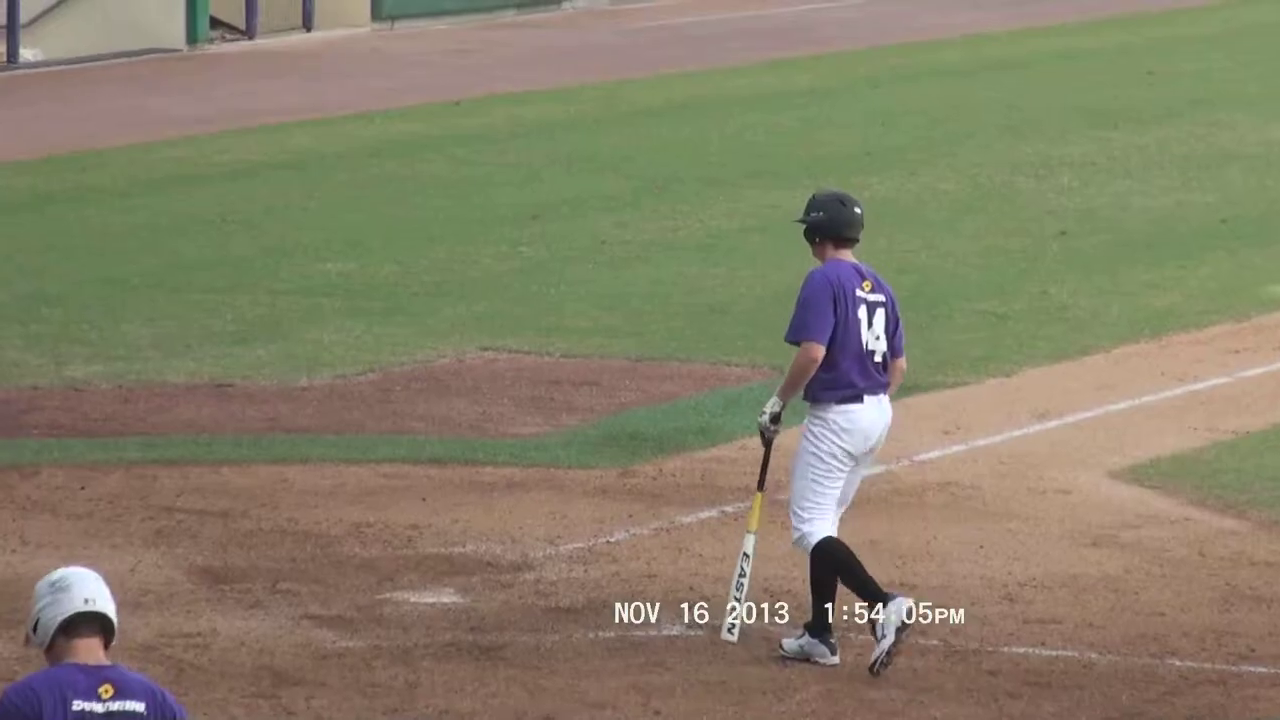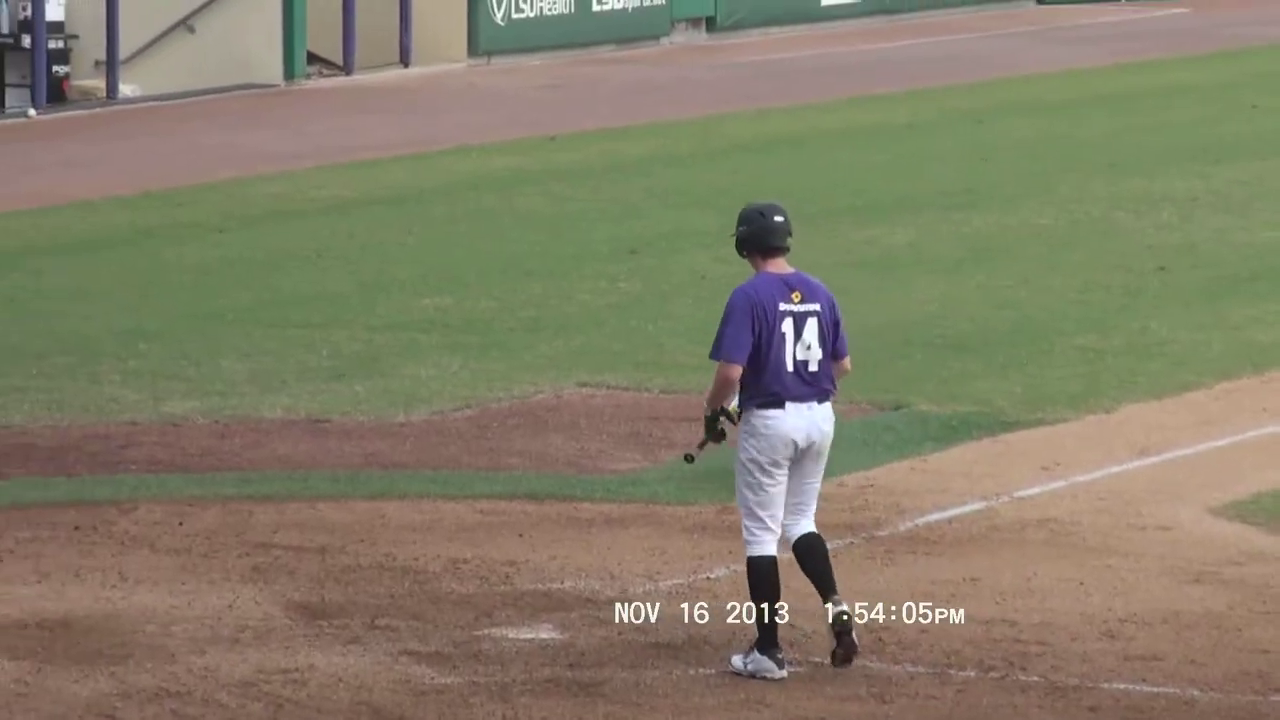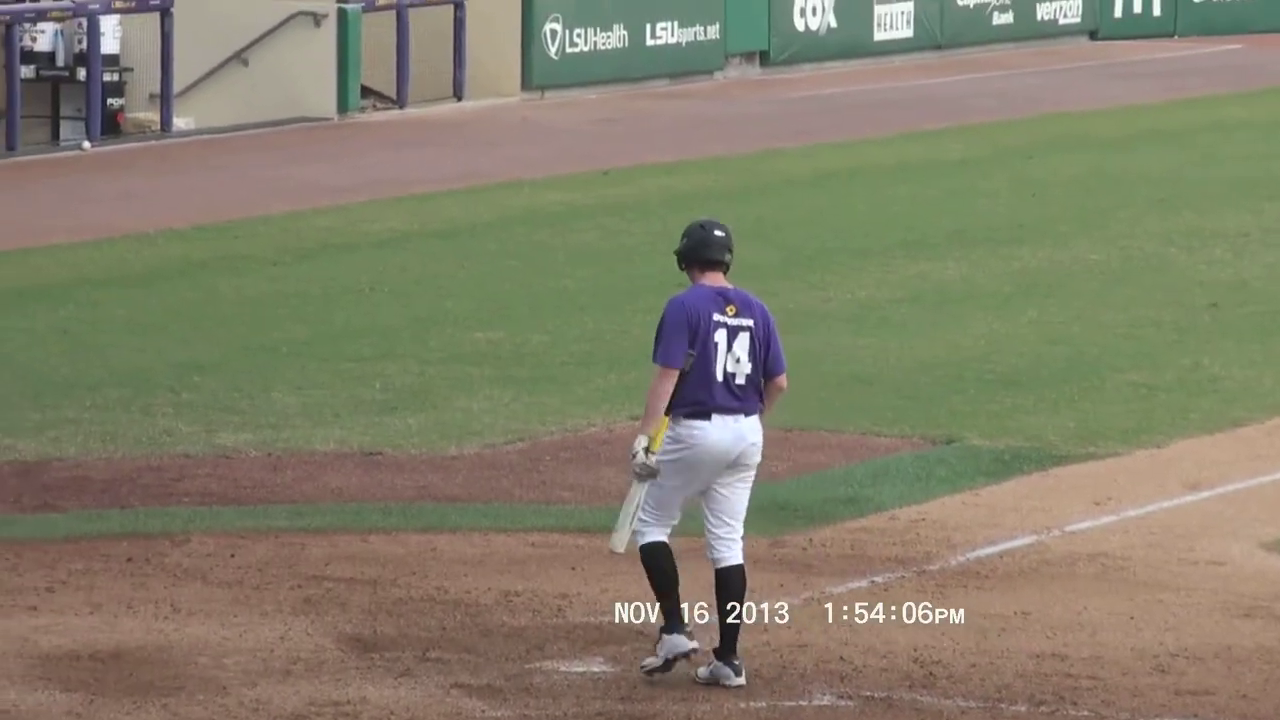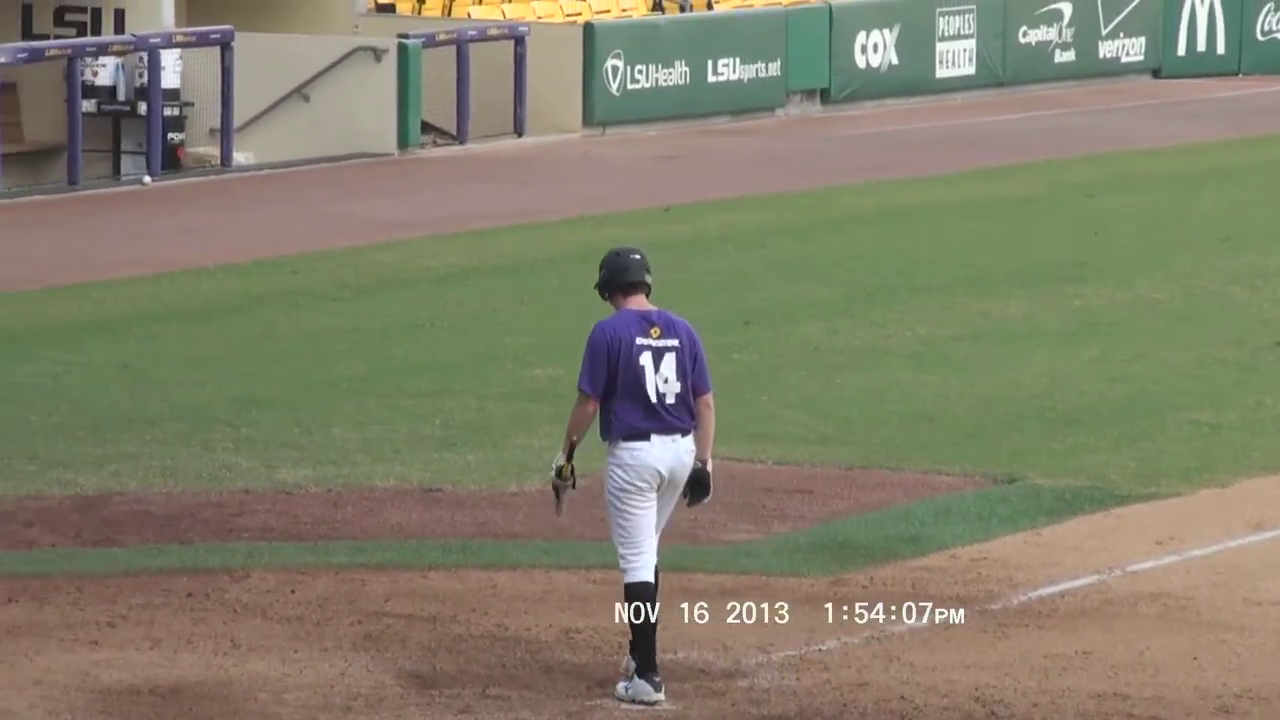
dt=0.7s
person 1, frame 1
left shoulder: (823, 280)
right shoulder: (880, 286)
left elbow: (811, 353)
right elbow: (899, 366)
left wrist: (779, 403)
left hip: (837, 415)
right hip: (878, 411)
left knee: (811, 528)
right knee: (828, 521)
left ankle: (884, 605)
right ankle: (819, 634)
person 1, frame 2
left shoulder: (748, 295)
right shoulder: (820, 293)
left elbow: (730, 372)
right elbow: (842, 366)
left wrist: (713, 409)
left hip: (768, 423)
right hip: (819, 418)
left knee: (760, 534)
right knee: (799, 523)
left ankle: (768, 650)
right ankle: (835, 605)
person 1, frame 3
left shoulder: (684, 305)
right shoulder: (756, 309)
left elbow: (667, 376)
right elbow: (778, 383)
left wrist: (645, 437)
left hip: (695, 432)
right hip: (747, 432)
left knee: (651, 527)
right knee: (727, 543)
left ankle: (675, 630)
right ankle: (727, 659)
person 1, frame 4
left shoulder: (608, 331)
right shoulder: (683, 329)
left elbow: (588, 403)
right elbow: (705, 404)
left wrist: (565, 455)
right wrist: (703, 463)
left hip: (632, 455)
right hip: (679, 451)
left knee: (635, 561)
right knee: (645, 549)
left ankle: (648, 676)
right ankle: (643, 648)
